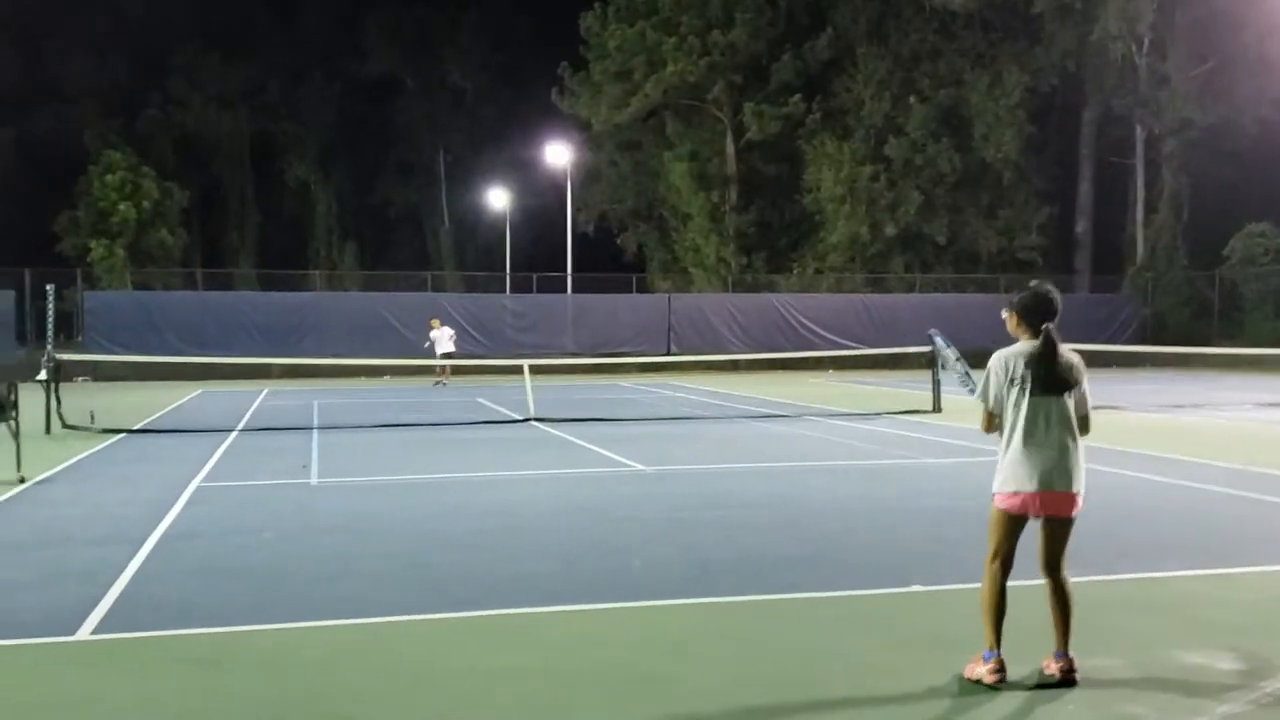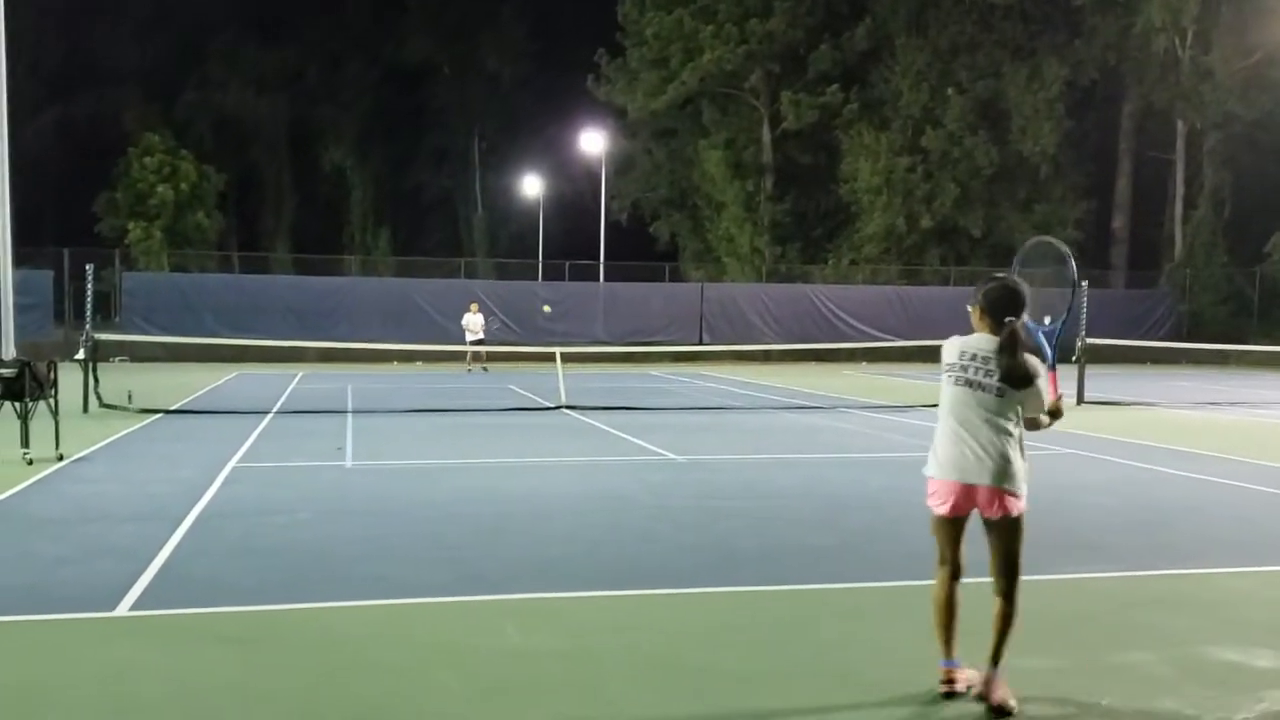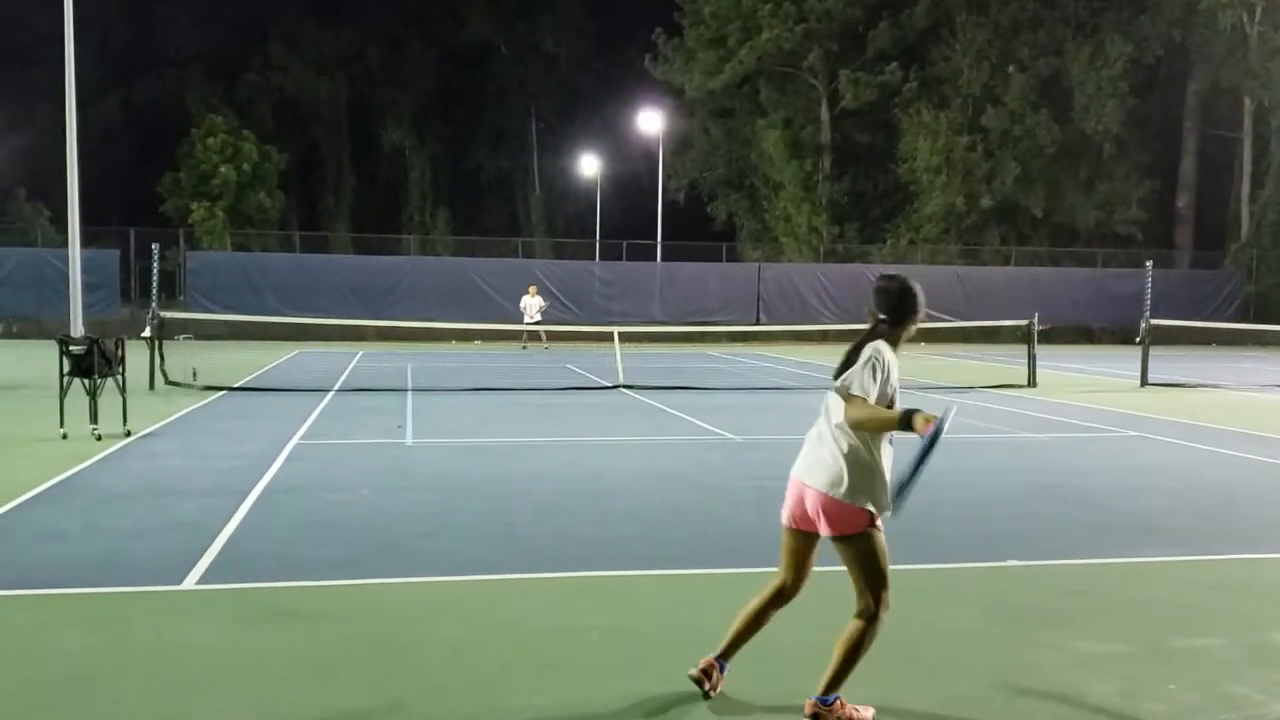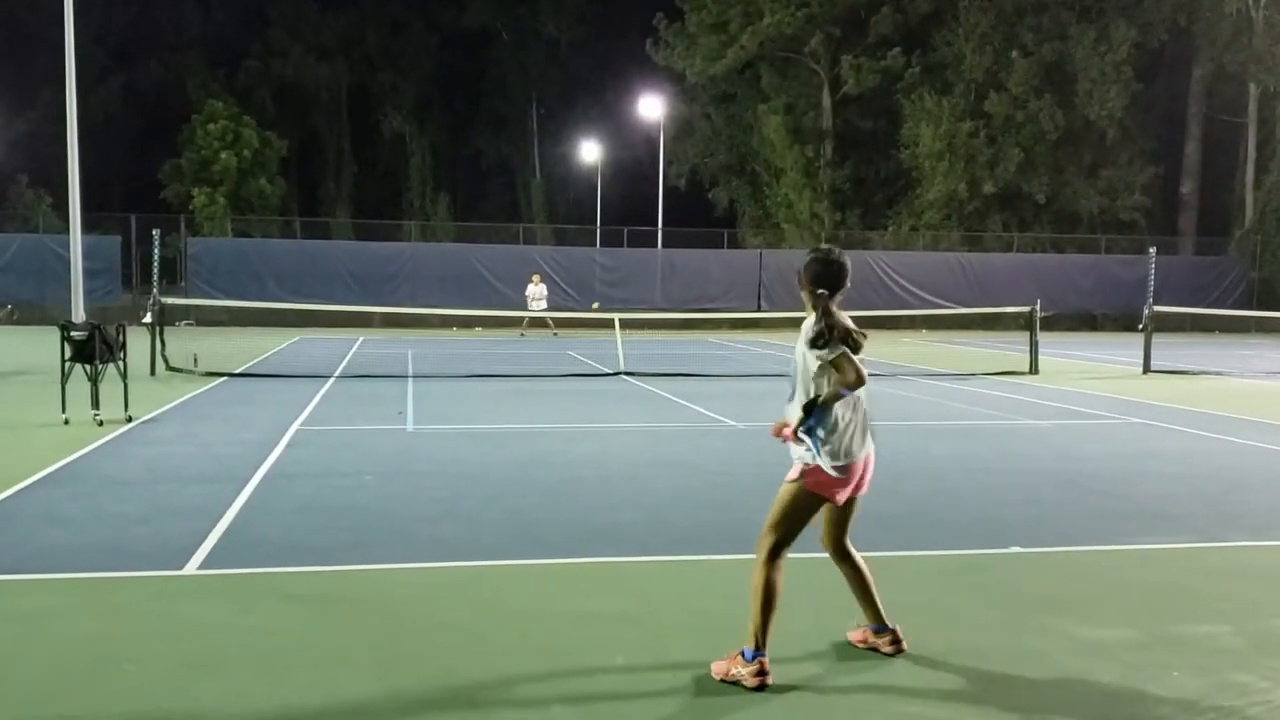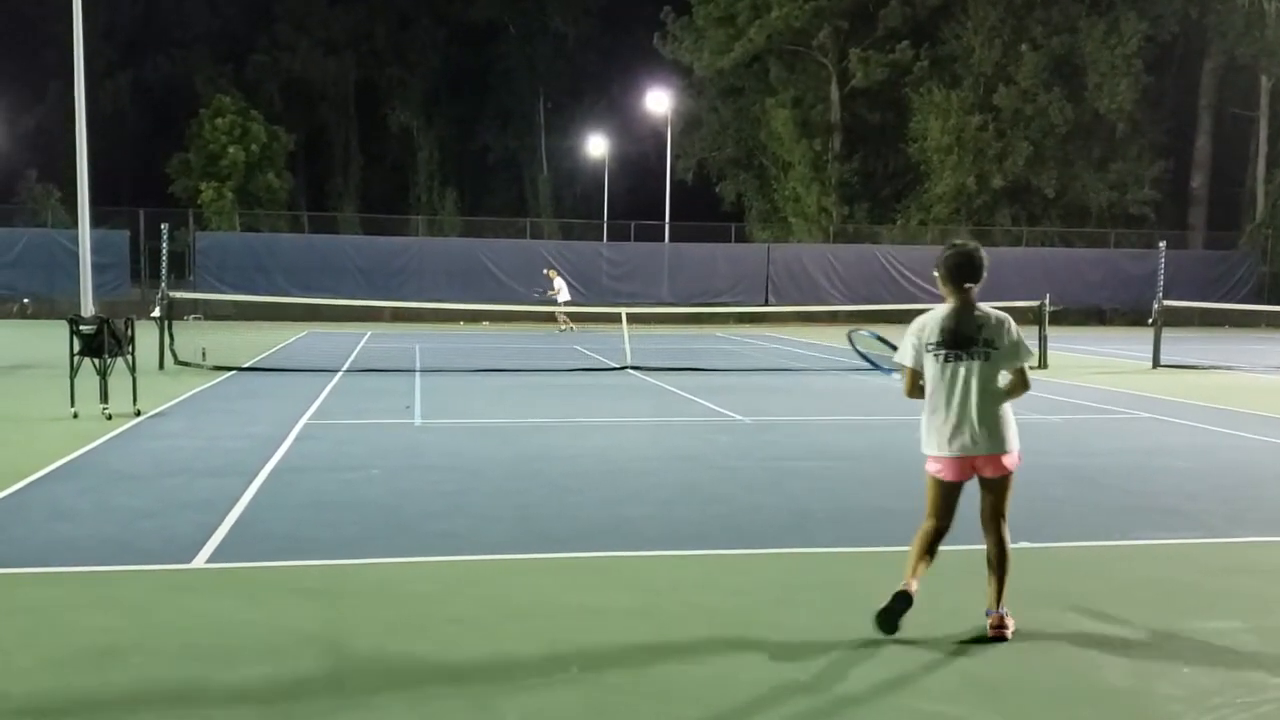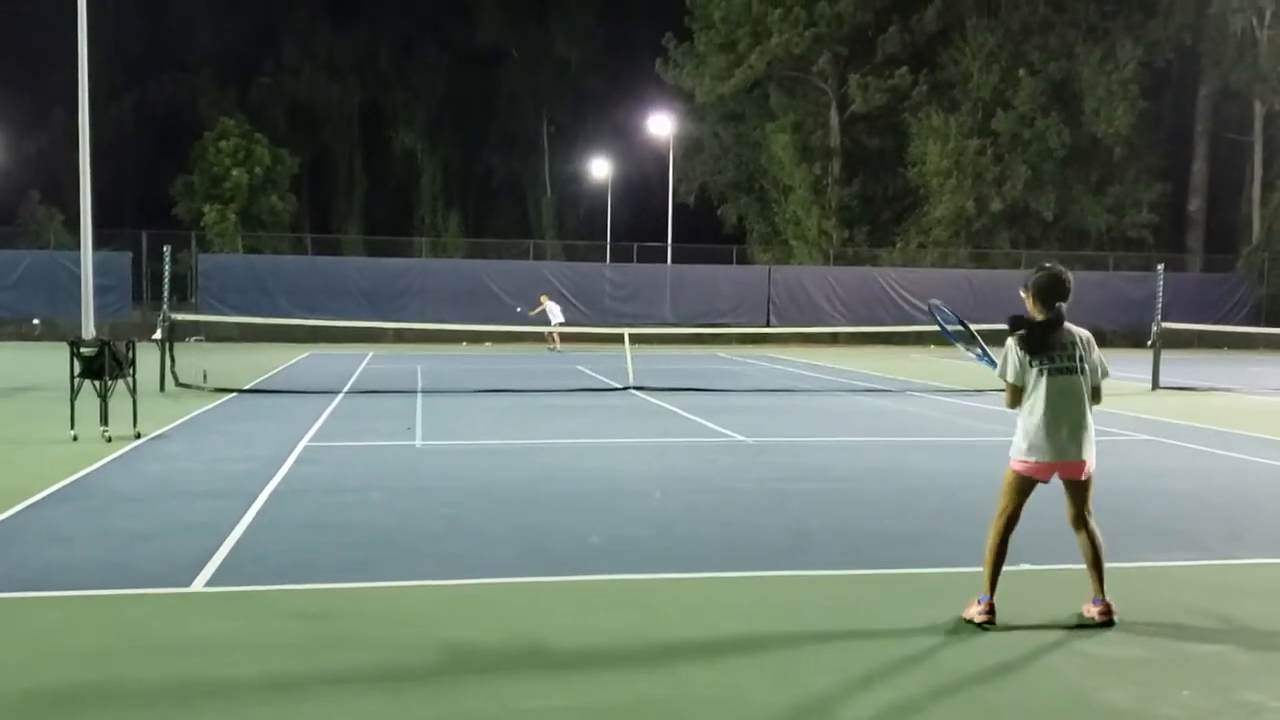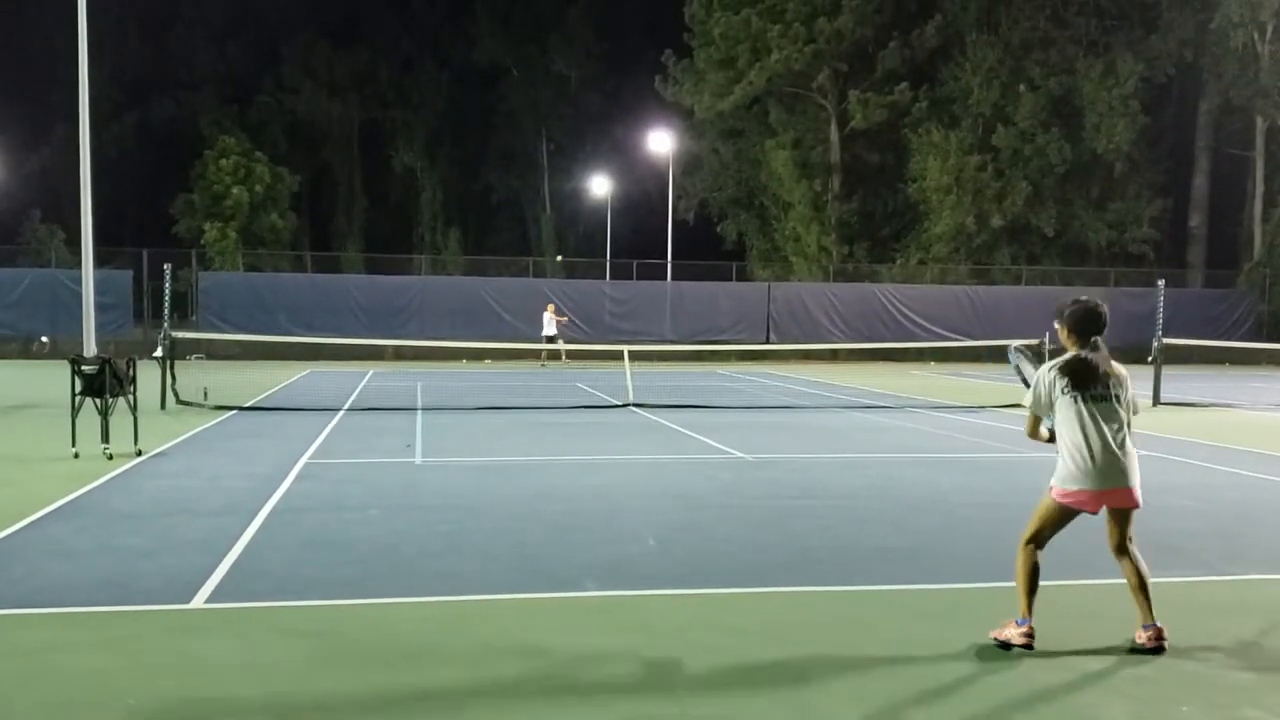
dt=0.7s
person 1, frame 1
left shoulder: (1003, 361)
right shoulder: (1071, 364)
left elbow: (988, 427)
right elbow: (1083, 428)
left hip: (1018, 479)
right hip: (1064, 480)
left knee: (997, 566)
right knee: (1053, 568)
left ankle: (992, 660)
right ankle: (1062, 659)
person 1, frame 2
left shoulder: (953, 347)
right shoulder: (1027, 366)
right elbow: (1033, 422)
right wrist: (1053, 414)
left hip: (950, 474)
right hip: (1000, 479)
left knee: (947, 570)
right knee: (1005, 582)
left ankle: (950, 668)
right ankle: (992, 680)
person 1, frame 3
left shoulder: (865, 351)
right shoulder: (879, 357)
right elbow: (860, 419)
right wrist: (904, 420)
left hip: (806, 483)
right hip: (845, 498)
left knee: (786, 586)
right knee: (873, 605)
left ankle: (715, 664)
person 1, frame 4
left shoulder: (817, 327)
right shoulder: (839, 325)
left elbow: (856, 377)
left wrist: (817, 406)
right wrist: (802, 422)
left hip: (826, 461)
right hip: (856, 455)
left knee: (769, 552)
right knee: (837, 546)
left ankle: (753, 661)
right ankle: (883, 631)
person 1, frame 5
left shoulder: (923, 326)
right shoulder: (999, 323)
left elbow: (911, 389)
right elbow: (1021, 384)
left hip: (944, 441)
right hip: (993, 440)
left knee: (934, 526)
right knee: (994, 525)
left ankle: (908, 589)
right ankle: (996, 615)
person 1, frame 6
left shoulder: (1018, 341)
right shoulder: (1084, 339)
left elbow: (1013, 401)
right elbow: (1095, 396)
left hip: (1034, 447)
right hip: (1077, 445)
left knee: (1004, 522)
right knee: (1082, 521)
left ankle: (985, 602)
right ankle: (1100, 602)
person 1, frame 7
left shoulder: (1050, 372)
right shoulder: (1118, 373)
left elbow: (1033, 431)
right elbow: (1125, 426)
left hip: (1078, 478)
right hip: (1122, 476)
left knee: (1030, 543)
right knee: (1123, 546)
left ankle: (1022, 625)
right ankle: (1151, 628)
